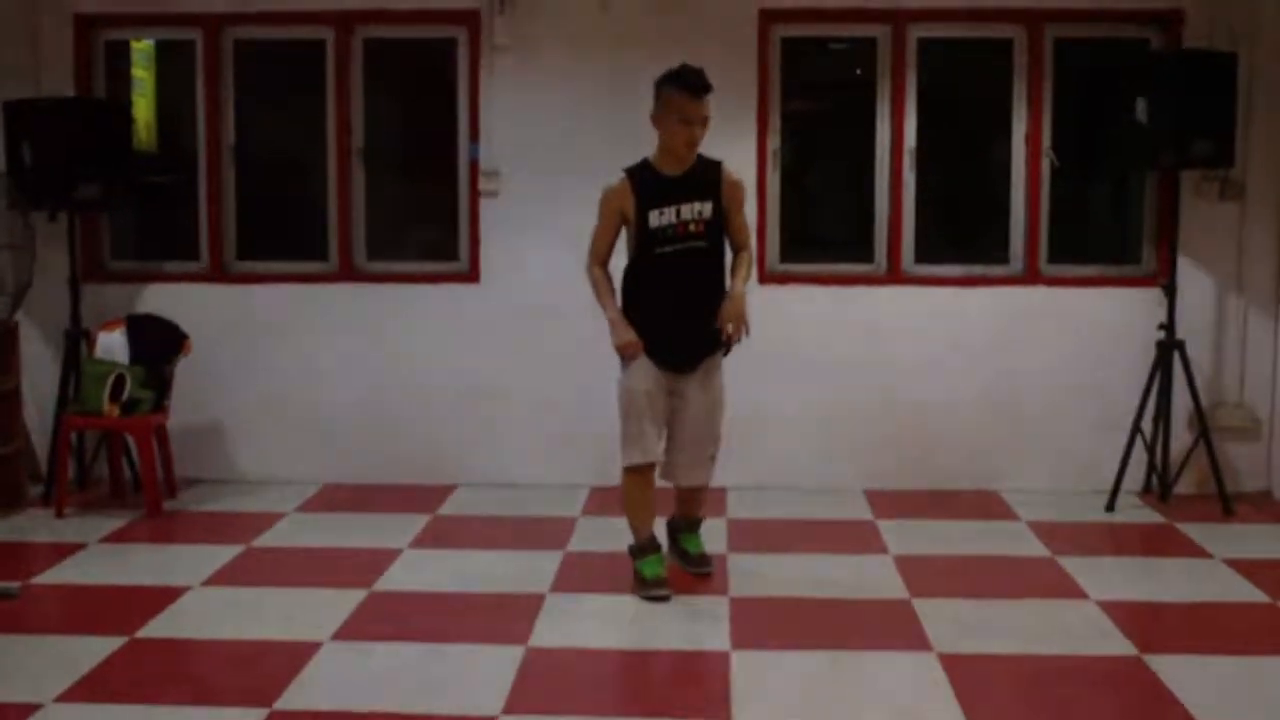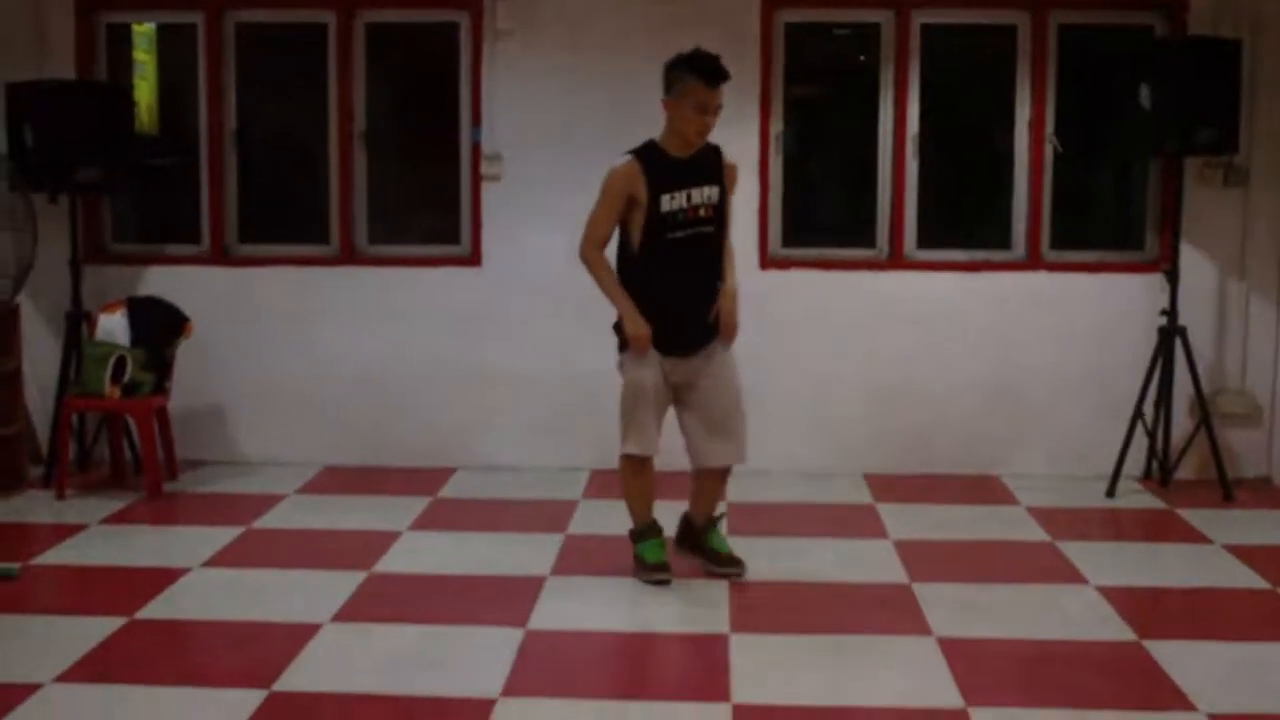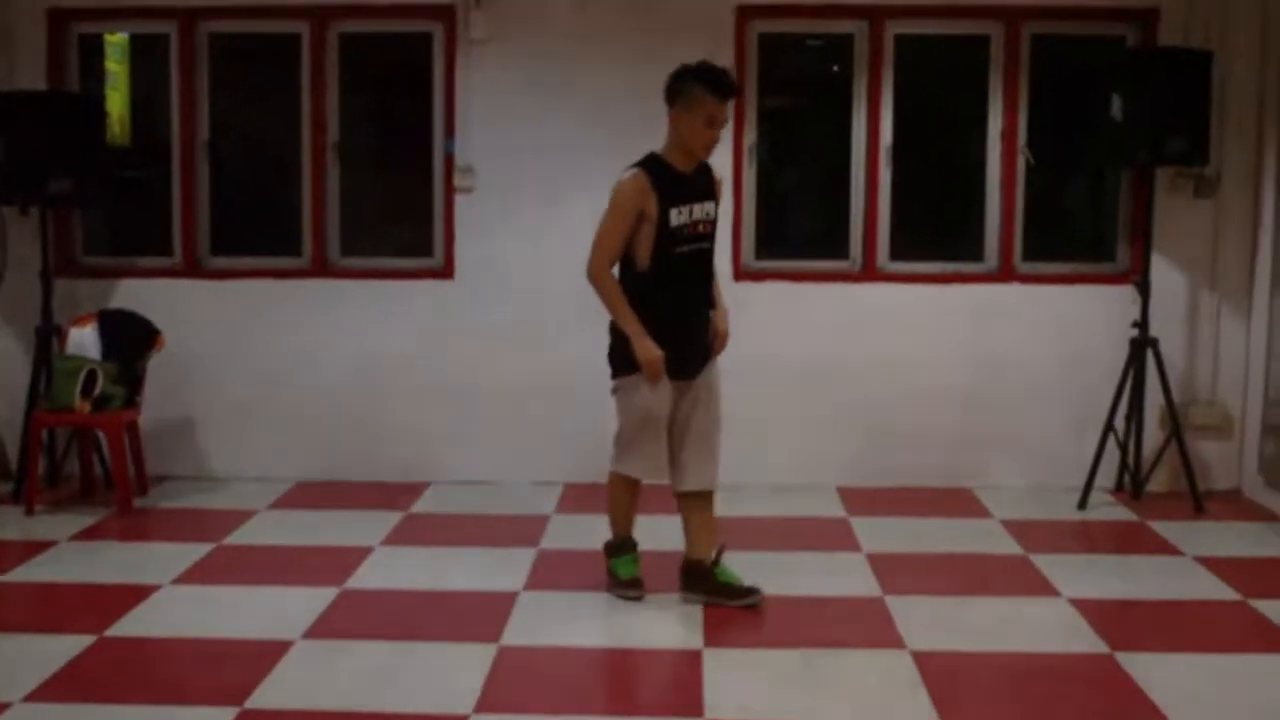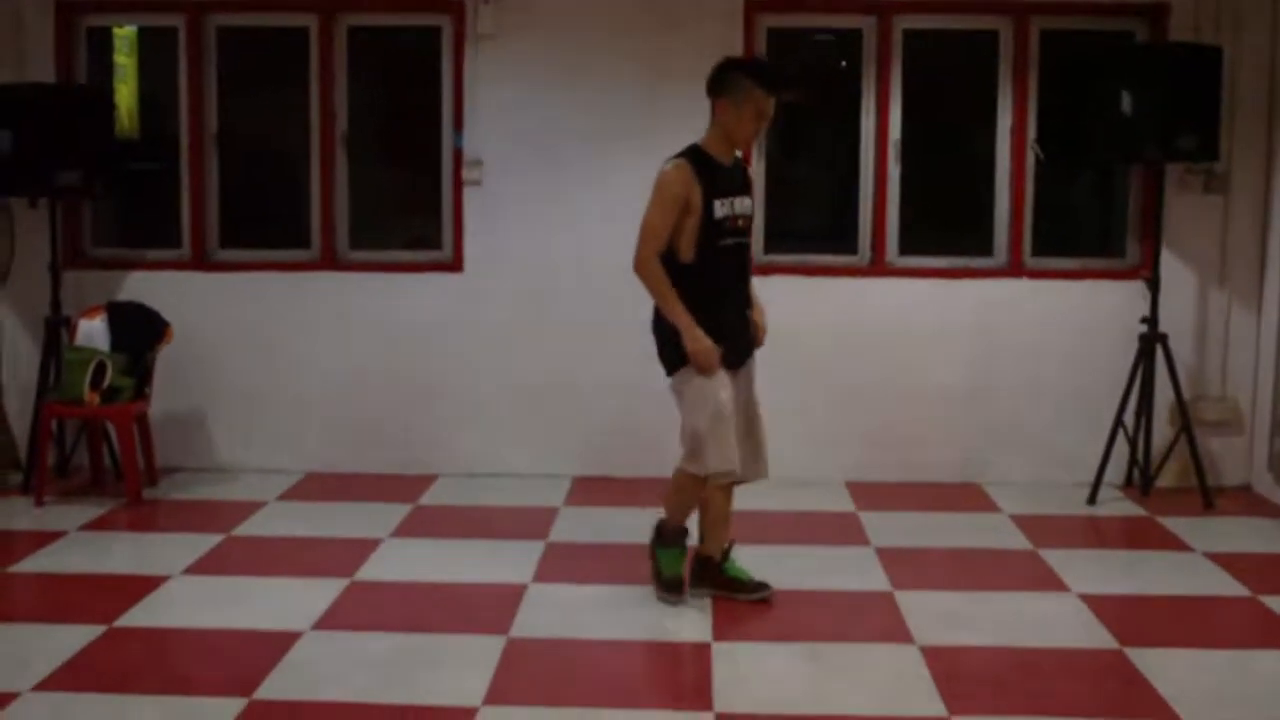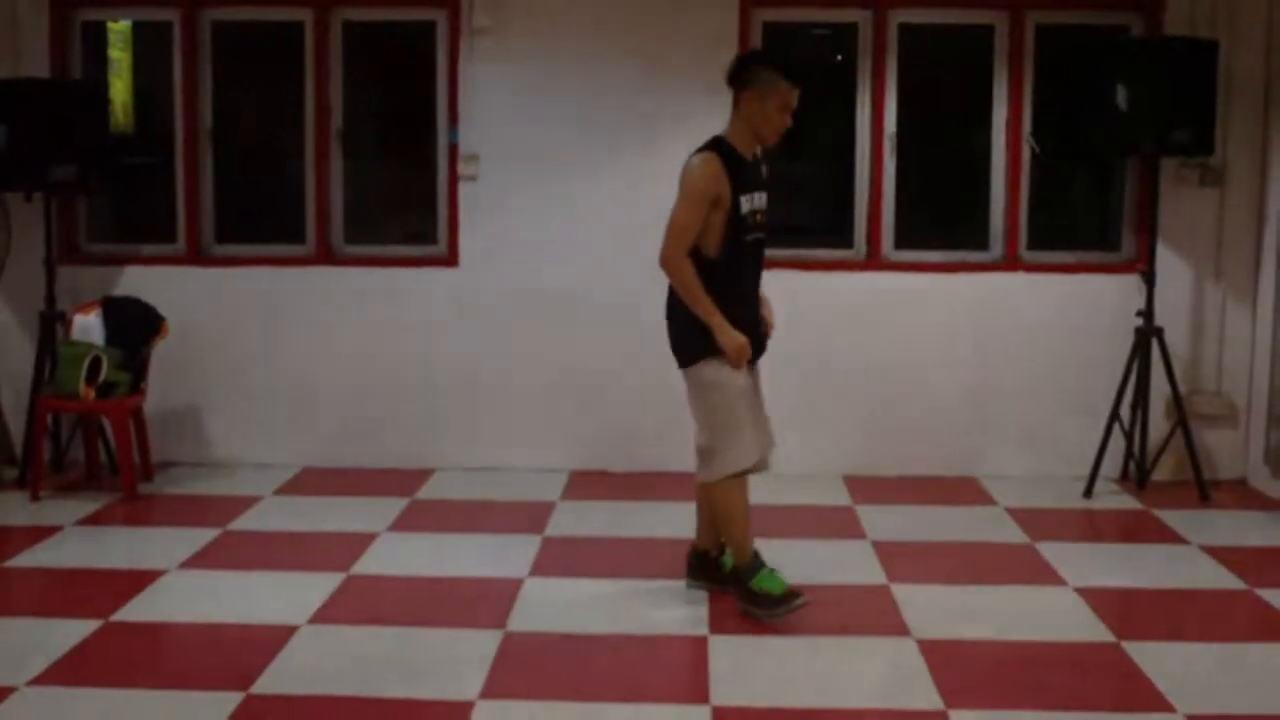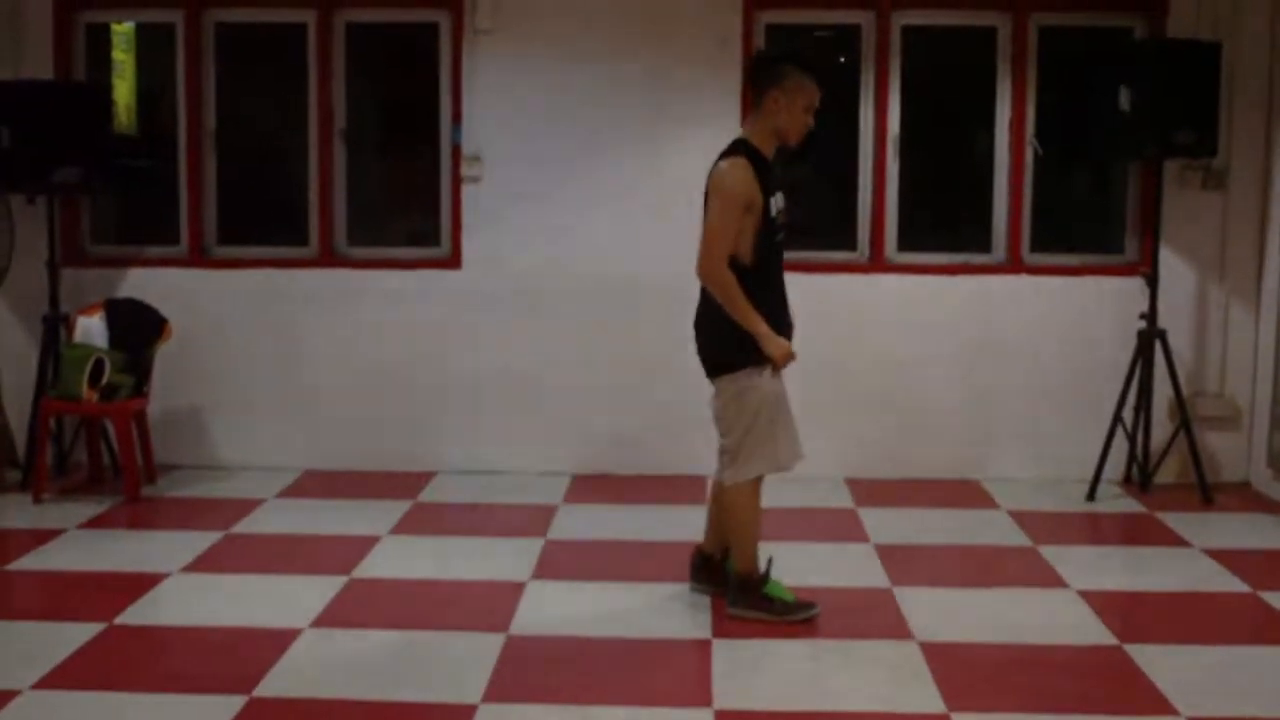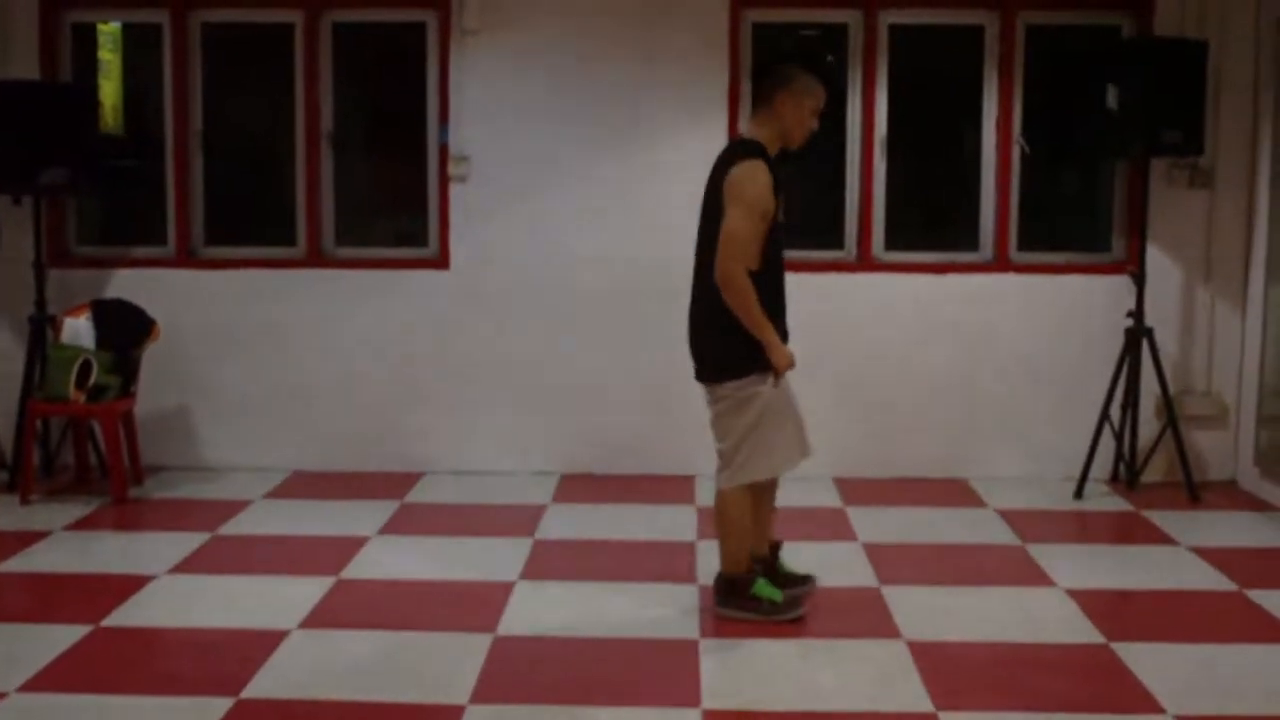
dt=0.3s
person 1, frame 1
left shoulder: (725, 184)
right shoulder: (625, 190)
left elbow: (743, 250)
right elbow: (597, 262)
left wrist: (738, 292)
right wrist: (615, 321)
left hip: (703, 344)
right hip: (645, 344)
left knee: (698, 457)
right knee: (641, 454)
left ankle: (685, 529)
right ankle: (646, 552)
person 1, frame 2
left shoulder: (722, 168)
right shoulder: (631, 172)
right elbow: (591, 248)
left wrist: (729, 289)
right wrist: (627, 312)
left hip: (706, 331)
right hip: (649, 332)
left knee: (724, 438)
right knee: (639, 442)
left ankle: (700, 527)
right ankle: (646, 537)
person 1, frame 3
left shoulder: (710, 182)
right shoulder: (637, 185)
right elbow: (599, 268)
left wrist: (718, 308)
right wrist: (638, 339)
left hip: (697, 347)
right hip: (647, 350)
left knee: (697, 461)
right knee: (634, 457)
left ankle: (702, 567)
right ankle: (621, 551)
person 1, frame 4
left shoulder: (743, 176)
right shoulder: (681, 175)
right elbow: (645, 259)
left wrist: (753, 306)
right wrist: (689, 331)
left hip: (734, 339)
right hip: (693, 342)
left knee: (730, 458)
right knee: (711, 452)
left ankle: (711, 561)
right ankle: (669, 534)
person 1, frame 5
left shoulder: (754, 168)
right shoulder: (707, 168)
right elbow: (673, 257)
left wrist: (758, 305)
right wrist: (721, 327)
left hip: (735, 332)
right hip: (706, 337)
left knee: (719, 454)
right knee: (732, 455)
left ankle: (706, 557)
right ankle: (746, 574)
person 1, frame 6
left shoulder: (762, 166)
right shoulder: (735, 171)
right elbow: (711, 266)
left wrist: (775, 320)
right wrist: (764, 333)
left hip: (752, 339)
right hip: (738, 342)
left knee: (739, 460)
right knee: (749, 464)
left ankle: (711, 561)
right ankle: (748, 584)
person 1, frame 7
left shoulder: (742, 160)
right shoulder: (753, 174)
right elbow: (729, 273)
left wrist: (768, 340)
right wrist: (773, 343)
left hip: (738, 341)
right hip: (737, 346)
left knee: (764, 455)
right knee: (743, 466)
left ankle: (761, 563)
right ankle: (734, 586)
